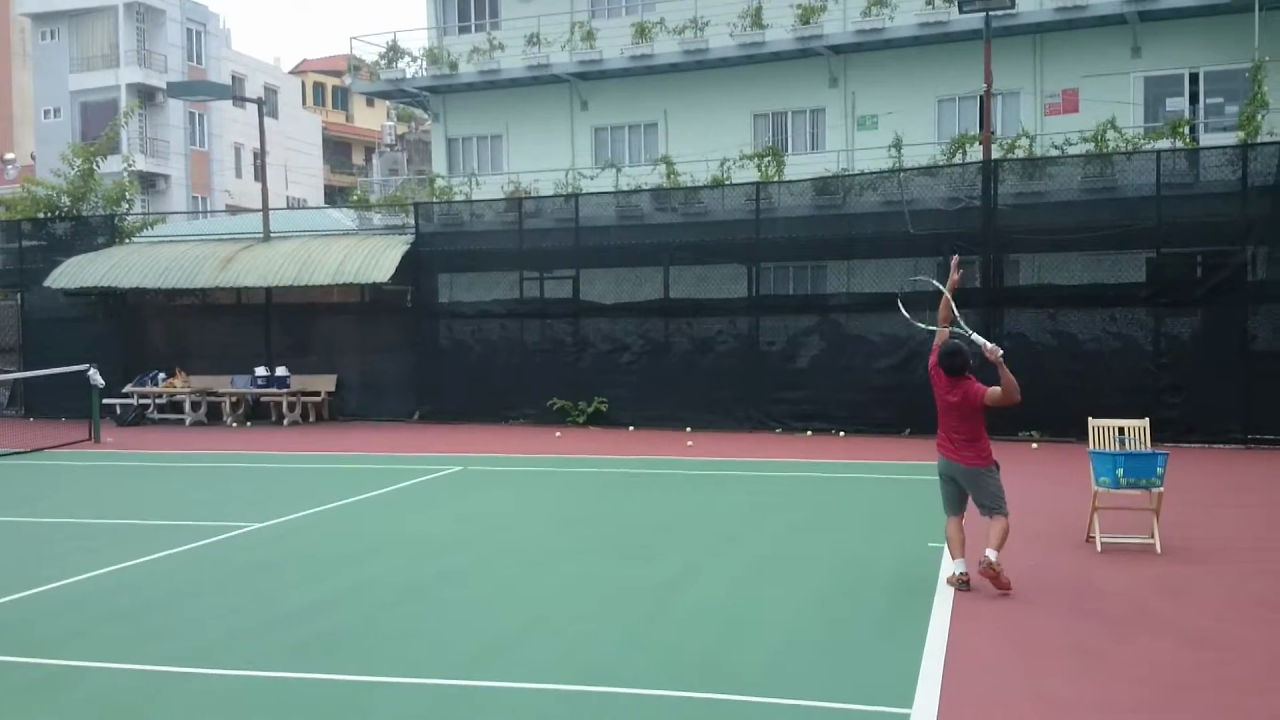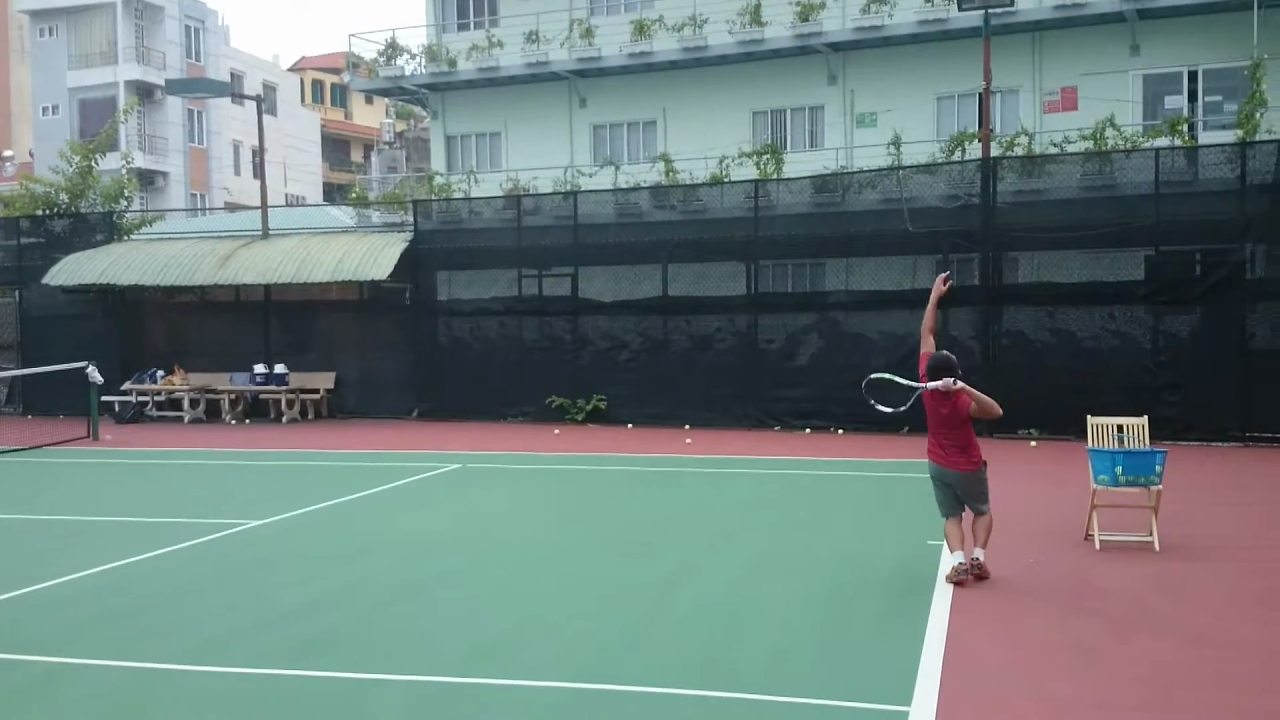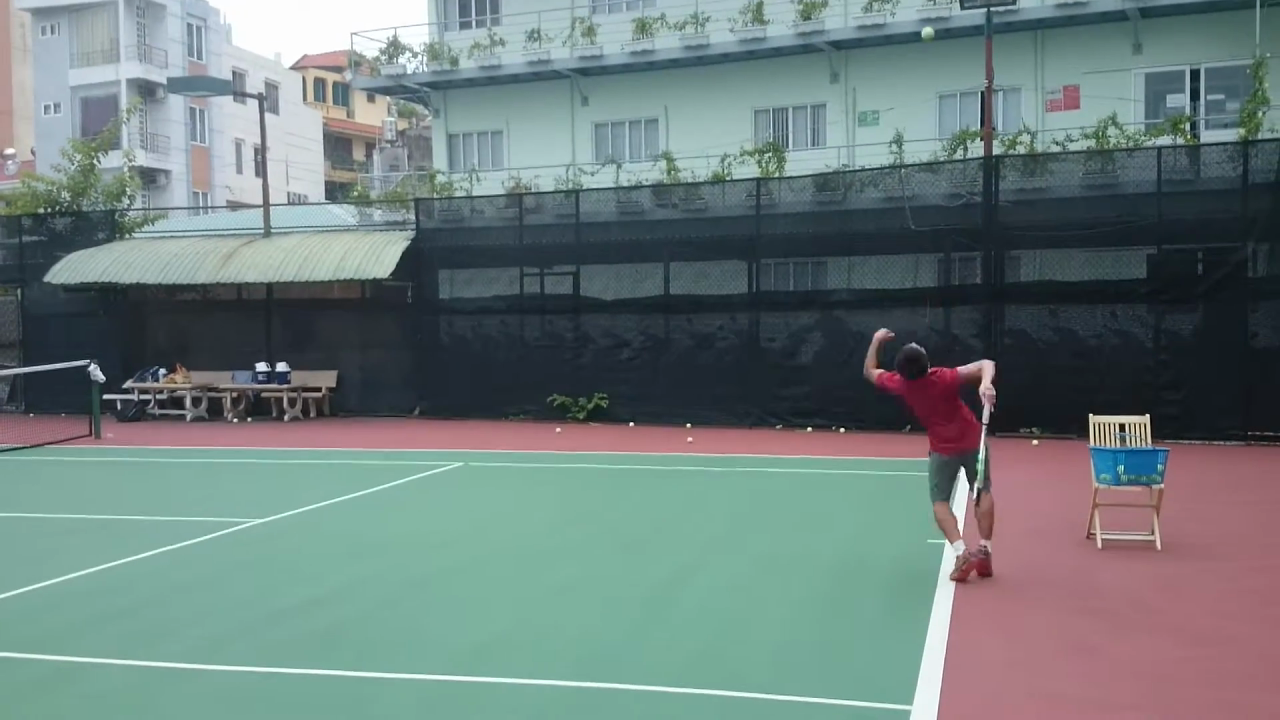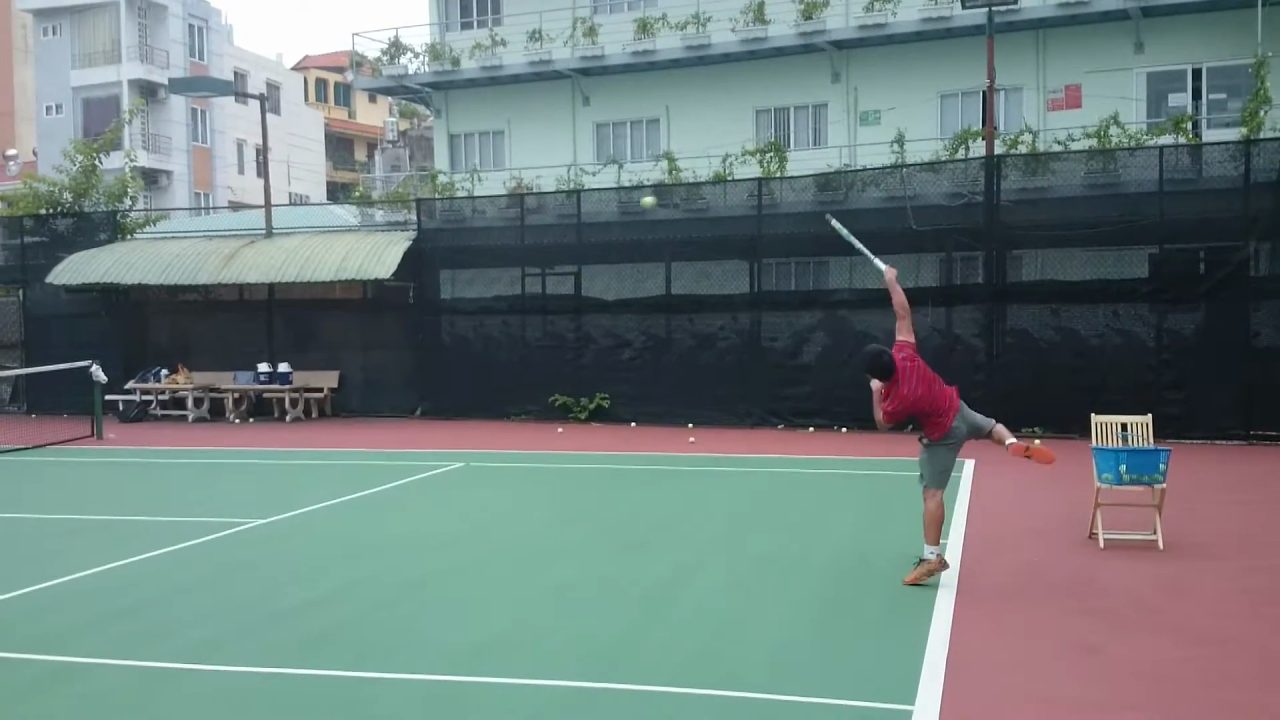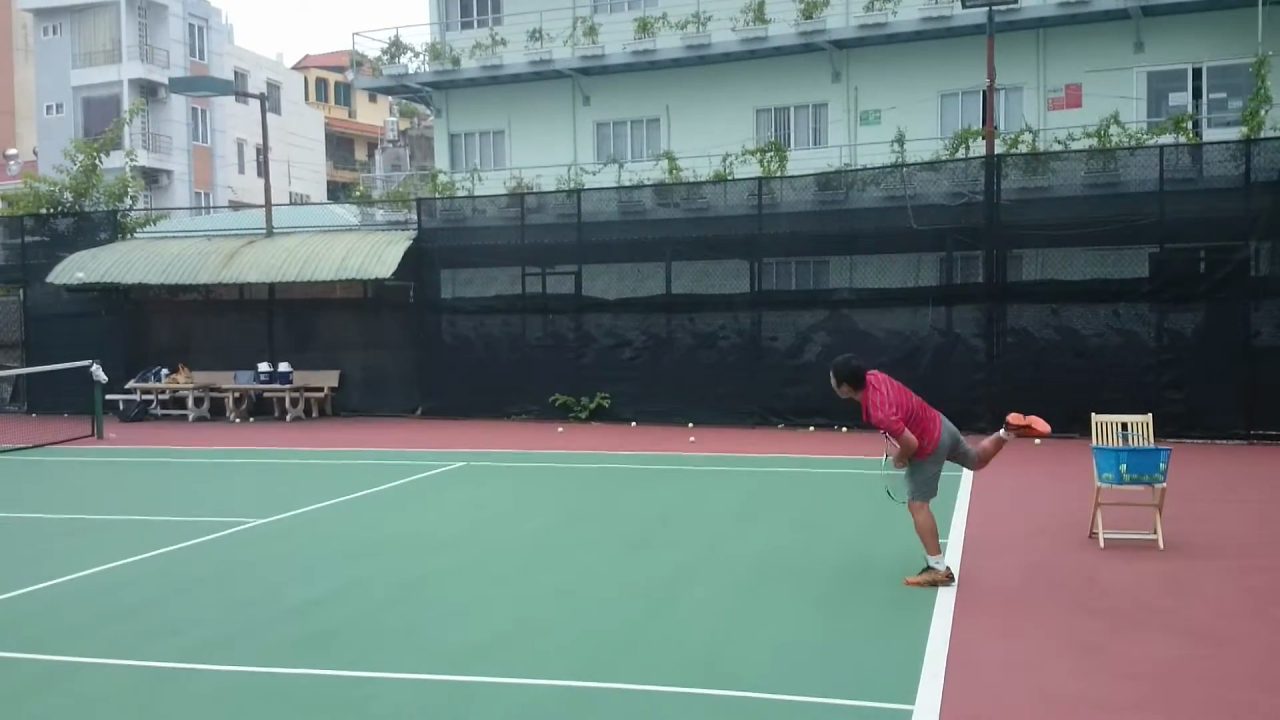
dt=0.2s
person 1, frame 1
left shoulder: (937, 372)
right shoulder: (974, 391)
left elbow: (942, 325)
right elbow: (1013, 397)
left wrist: (950, 284)
right wrist: (999, 363)
left hip: (947, 461)
right hip: (977, 464)
left knee: (954, 517)
right knee: (999, 515)
left ankle: (960, 572)
right ankle: (990, 558)
person 1, frame 2
left shoulder: (929, 379)
right shoulder: (961, 401)
left elbow: (927, 335)
right elbow: (996, 412)
left wrist: (935, 295)
right wrist: (966, 391)
left hip: (940, 466)
right hip: (968, 467)
left knee: (952, 517)
right knee: (982, 512)
left ankle: (959, 562)
right ankle: (976, 558)
person 1, frame 3
left shoulder: (900, 383)
right shoulder: (943, 379)
left elbow: (869, 370)
right elbow: (985, 365)
left wrist: (876, 341)
right wrist: (986, 384)
left hip: (943, 451)
right hip: (971, 443)
left knee: (940, 504)
right knee: (984, 495)
left ankle: (961, 552)
right ankle: (984, 551)
person 1, frame 4
left shoulder: (894, 404)
right shoulder: (905, 359)
left elbow: (882, 424)
right elbow: (904, 317)
left wrist: (876, 395)
right wrist: (893, 283)
left hip: (941, 437)
right hip: (959, 411)
left knee: (931, 494)
right knee: (990, 427)
left ankle: (932, 557)
right ankle: (1014, 444)
person 1, frame 5
left shoulder: (879, 413)
right shoulder: (874, 377)
left elbow: (911, 444)
left wrist: (902, 459)
left hip: (929, 447)
right hip: (942, 426)
left knee: (918, 505)
right knee: (976, 458)
left ankle: (938, 568)
right ankle: (1010, 429)
